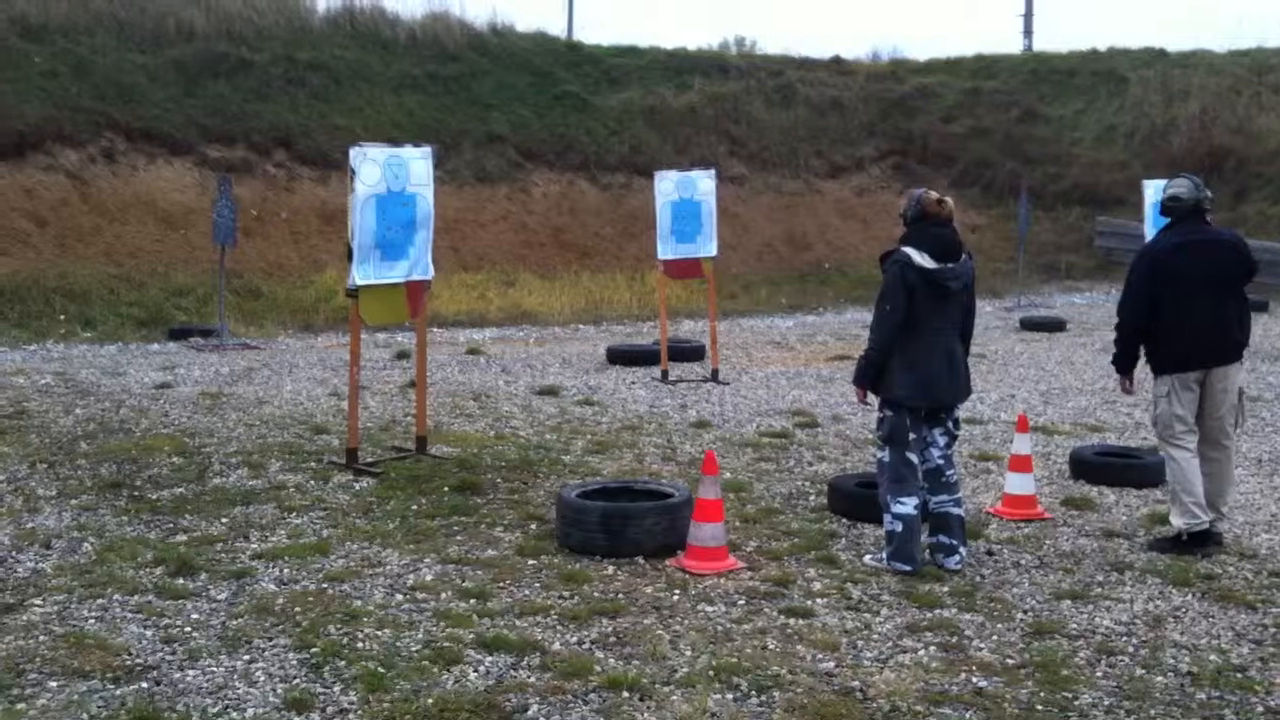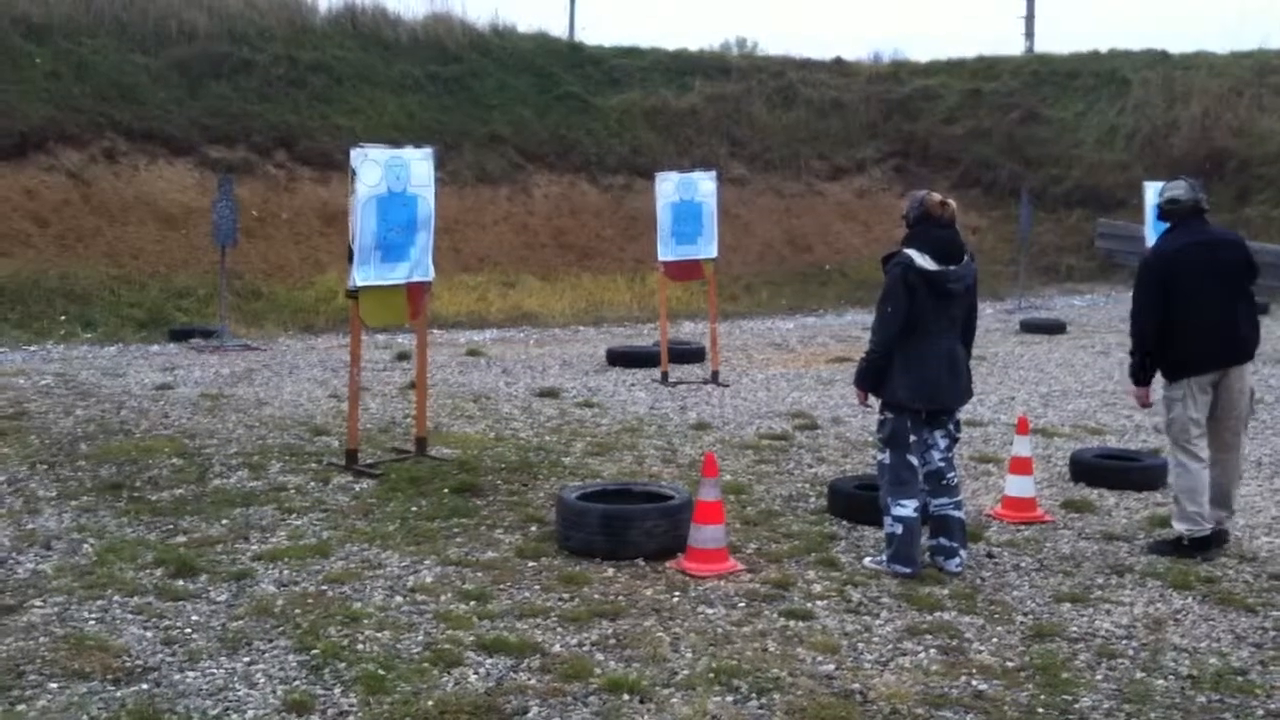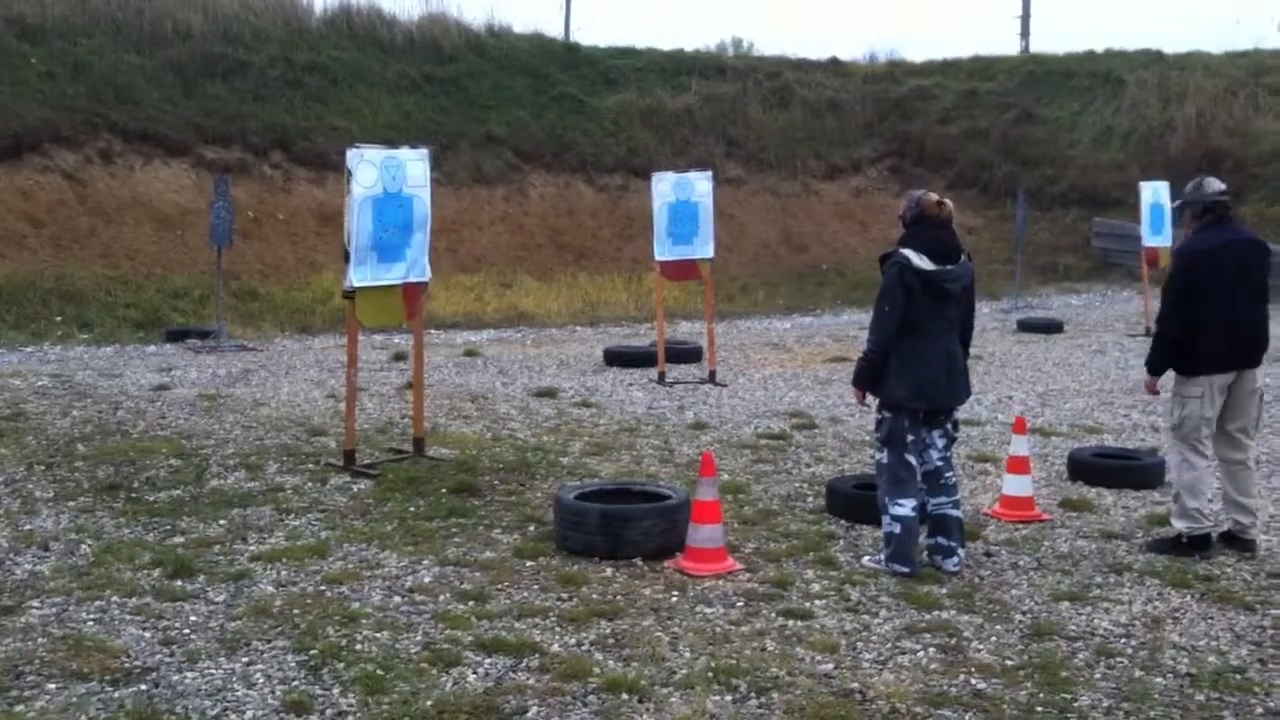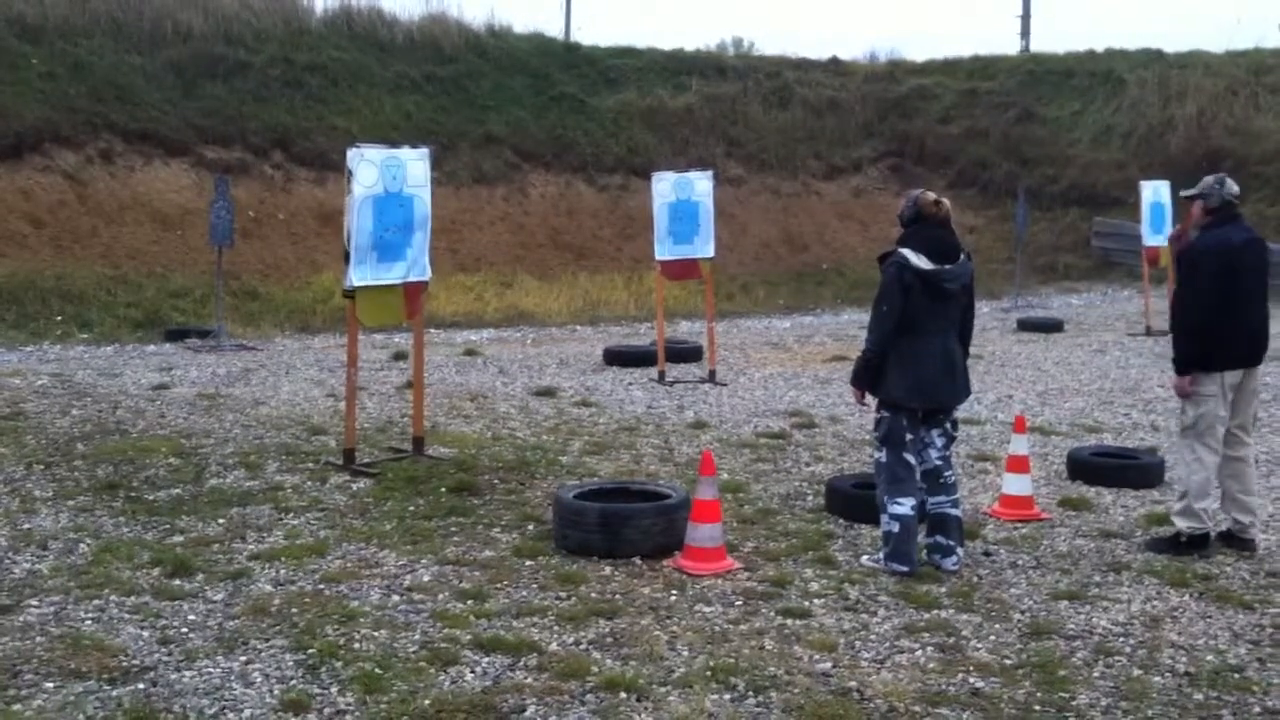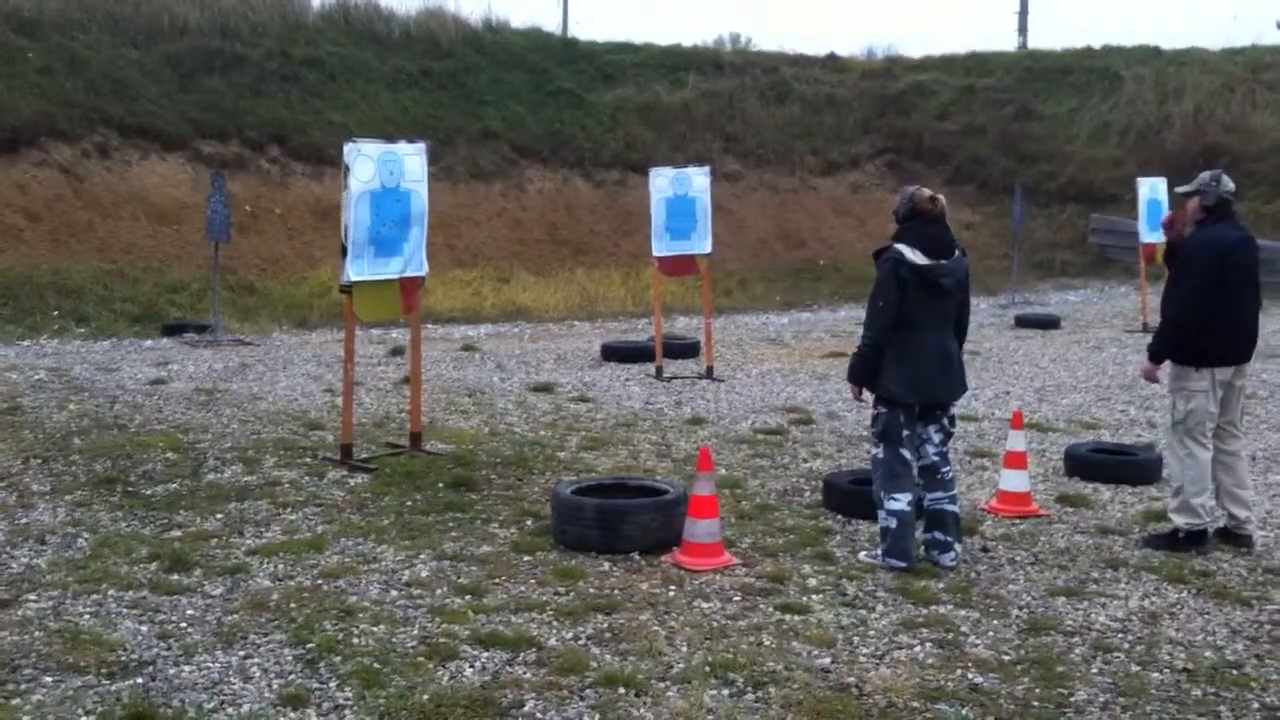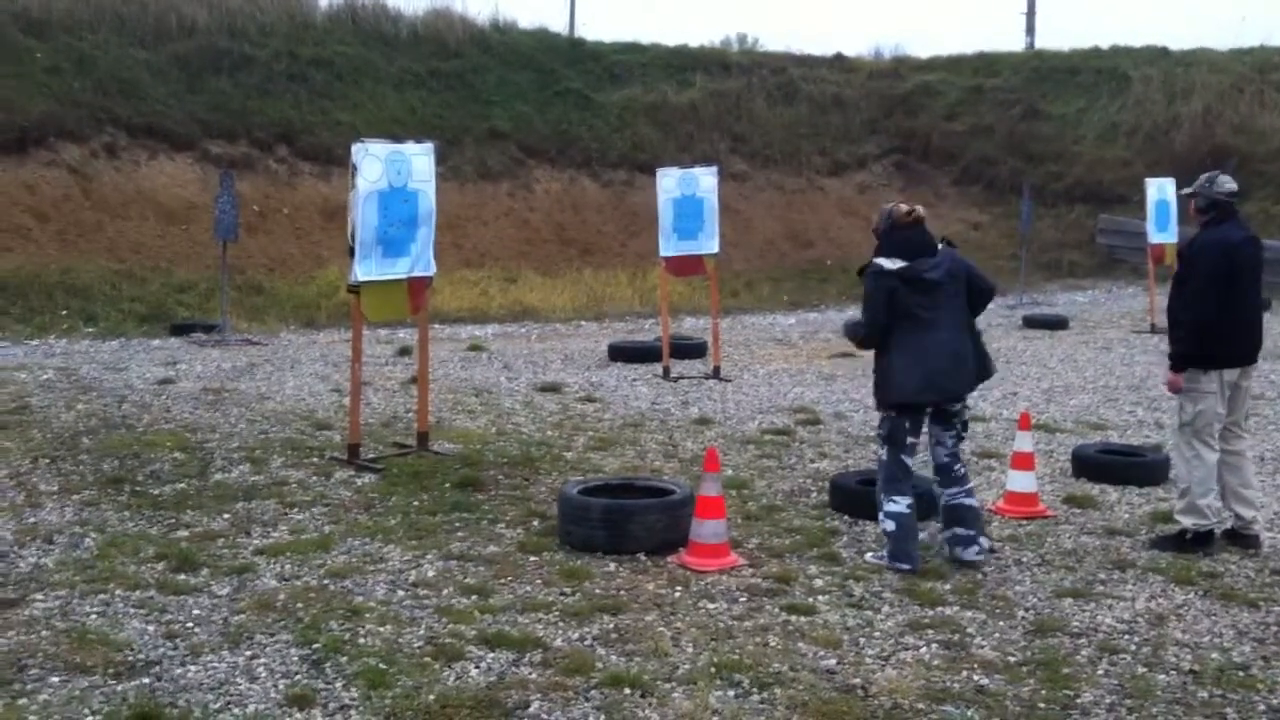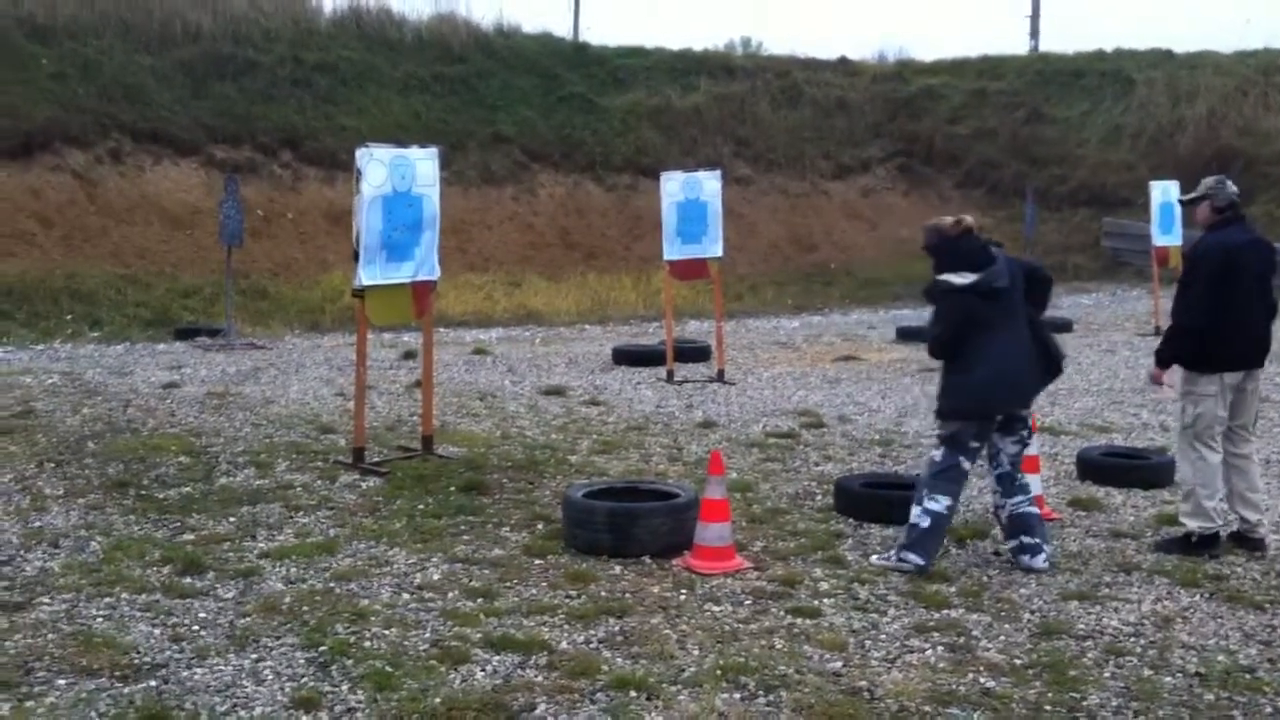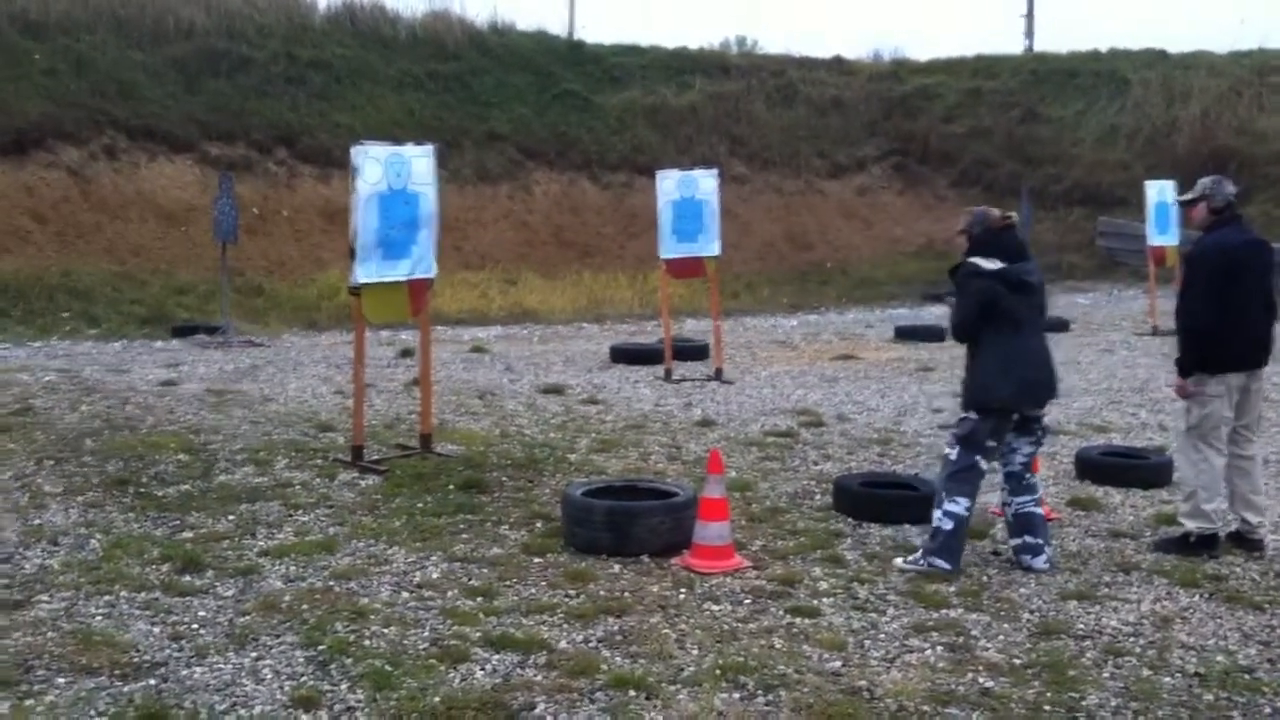
dt=0.5s
person 1, frame 1
left shoulder: (1155, 252)
right shoulder: (1231, 244)
left elbow: (1132, 313)
right elbow: (1248, 275)
left wrist: (1124, 363)
left hip: (1175, 361)
right hip: (1225, 357)
left knee: (1179, 442)
right knee: (1219, 443)
left ankle: (1193, 529)
right ankle: (1213, 524)
person 1, frame 2
left shoulder: (1159, 258)
right shoulder: (1233, 243)
left elbow: (1146, 322)
right elbow: (1249, 282)
left wrist: (1141, 377)
left hip: (1188, 365)
right hip: (1235, 358)
left knee: (1189, 449)
right knee: (1228, 444)
left ankle: (1195, 534)
right ankle: (1218, 522)
person 1, frame 3
left shoulder: (1193, 251)
right shoulder: (1255, 246)
left elbow: (1173, 315)
left wrist: (1155, 366)
left hip: (1202, 363)
right hip: (1246, 359)
left knee: (1190, 447)
right knee: (1239, 446)
left ankle: (1193, 533)
right ankle: (1244, 531)
person 1, frame 4
left shoulder: (1207, 246)
right shoulder: (1252, 242)
left elbow: (1195, 311)
left wrist: (1183, 367)
right wrist: (1185, 255)
left hip: (1213, 362)
right hip: (1247, 357)
left knee: (1199, 444)
right knee: (1239, 443)
left ankle: (1193, 532)
right ankle: (1244, 530)
person 1, frame 5
left shoulder: (1203, 243)
right shoulder: (1242, 240)
left elbow: (1184, 307)
left wrist: (1156, 354)
right wrist: (1175, 244)
left hip: (1200, 357)
right hip: (1235, 354)
left knee: (1190, 440)
right knee: (1228, 437)
left ankle: (1191, 528)
right ankle: (1240, 525)
person 1, frame 6
left shoulder: (1207, 245)
right shoulder: (1247, 240)
left elbow: (1196, 310)
left wrist: (1179, 363)
left hip: (1208, 359)
right hip: (1241, 355)
left knee: (1197, 442)
right knee: (1233, 438)
left ankle: (1198, 530)
right ankle: (1246, 526)
person 1, frame 7
left shoulder: (1209, 248)
left elbow: (1190, 313)
left wrist: (1164, 358)
left hip: (1211, 363)
right hip: (1249, 359)
left knee: (1201, 444)
right knee: (1241, 442)
left ankle: (1203, 531)
person 1, frame 8
left shoulder: (1209, 249)
right shoulder: (1258, 246)
left elbow: (1196, 316)
right elbow: (1267, 305)
left wrist: (1185, 368)
left hip: (1216, 364)
right hip: (1251, 360)
left knee: (1203, 446)
right knee: (1244, 444)
left ankle: (1201, 532)
right ankle: (1252, 530)
person 2, frame 1
left shoulder: (904, 264)
right shoulder: (962, 263)
left elbow: (885, 329)
right elbow: (966, 327)
left wrist: (865, 375)
left hip: (905, 380)
right hip: (947, 378)
left knee: (899, 466)
right knee: (940, 462)
left ankle: (901, 554)
right ankle: (950, 550)
person 2, frame 2
left shoulder: (906, 265)
right shoulder: (965, 265)
left elbow: (886, 330)
right elbow: (968, 329)
left wrist: (866, 377)
left hip: (906, 383)
right hip: (949, 380)
left knee: (900, 467)
right knee: (941, 465)
left ankle: (901, 557)
right ankle: (950, 552)
person 2, frame 3
left shoulder: (903, 266)
right shoulder: (961, 265)
left elbow: (884, 330)
right elbow: (965, 329)
left wrist: (864, 377)
left hip: (903, 382)
right hip: (947, 380)
left knee: (898, 465)
right knee: (939, 463)
left ankle: (899, 556)
right ankle: (948, 551)
person 2, frame 4
left shoulder: (901, 265)
right shoulder: (961, 264)
left elbow: (882, 329)
right elbow: (965, 327)
left wrist: (862, 376)
left hip: (902, 381)
right hip: (946, 378)
left knee: (896, 465)
right knee: (938, 462)
left ankle: (898, 554)
right ankle: (947, 549)
person 2, frame 5
left shoulder: (897, 261)
right shoulder: (956, 261)
left elbow: (878, 325)
right elbow: (961, 320)
left wrist: (859, 371)
left hip: (900, 377)
right hip: (943, 374)
left knee: (893, 461)
right knee: (936, 459)
left ankle: (897, 550)
right ankle: (945, 545)
person 2, frame 6
left shoulder: (883, 273)
right shoulder: (947, 259)
left elbow: (872, 333)
right elbow: (984, 290)
left wrist: (859, 335)
left hip: (907, 380)
right hip: (954, 372)
left knee: (896, 465)
right knee: (950, 459)
left ankle: (901, 553)
right ankle: (968, 541)
person 2, frame 7
left shoulder: (952, 291)
right shoulder: (1003, 265)
left elbow: (940, 347)
right elbow: (1041, 281)
left wrist: (932, 328)
right wrist: (1021, 320)
left hip: (976, 391)
right hip: (1017, 384)
left knee: (945, 470)
right knee: (1009, 468)
left ankle: (914, 551)
right ankle: (1032, 550)
person 2, frame 8
left shoulder: (978, 276)
right shoulder: (1028, 270)
left elbow: (961, 330)
left wrist: (957, 308)
left hip: (994, 387)
right hip: (1034, 382)
left knee: (961, 469)
right knee: (1019, 467)
left ankle: (940, 555)
right ankle: (1034, 551)
